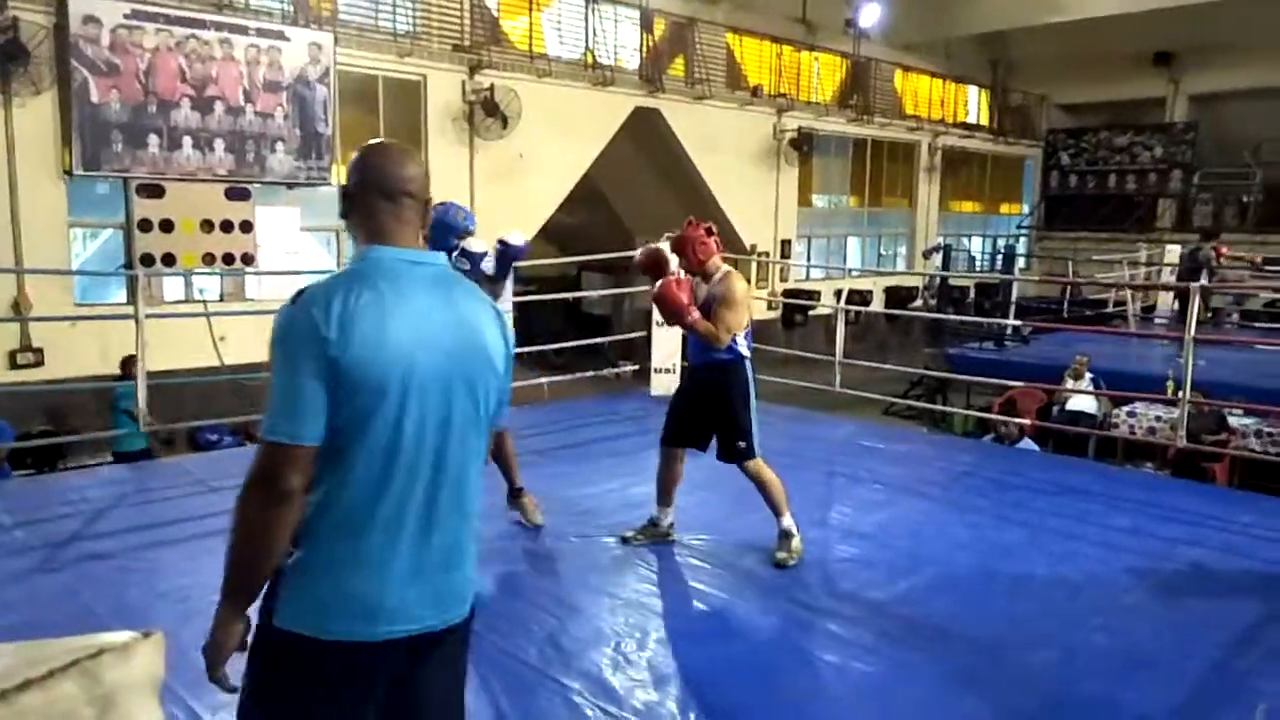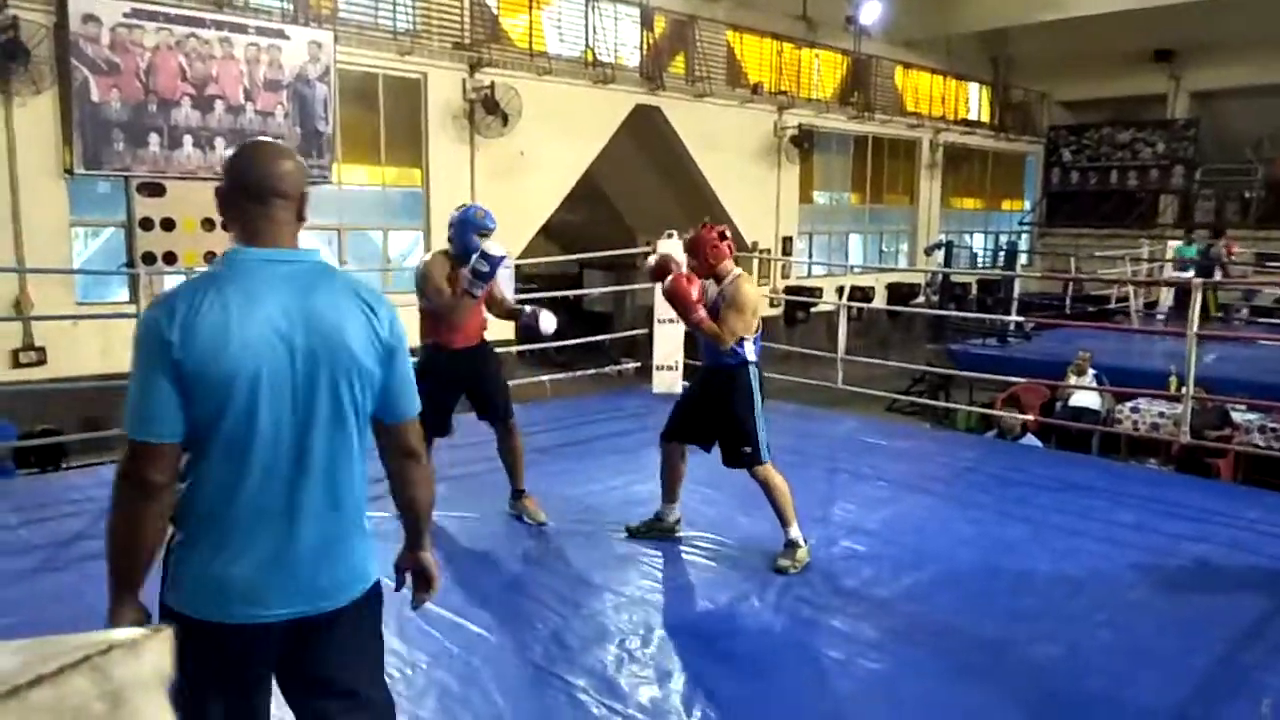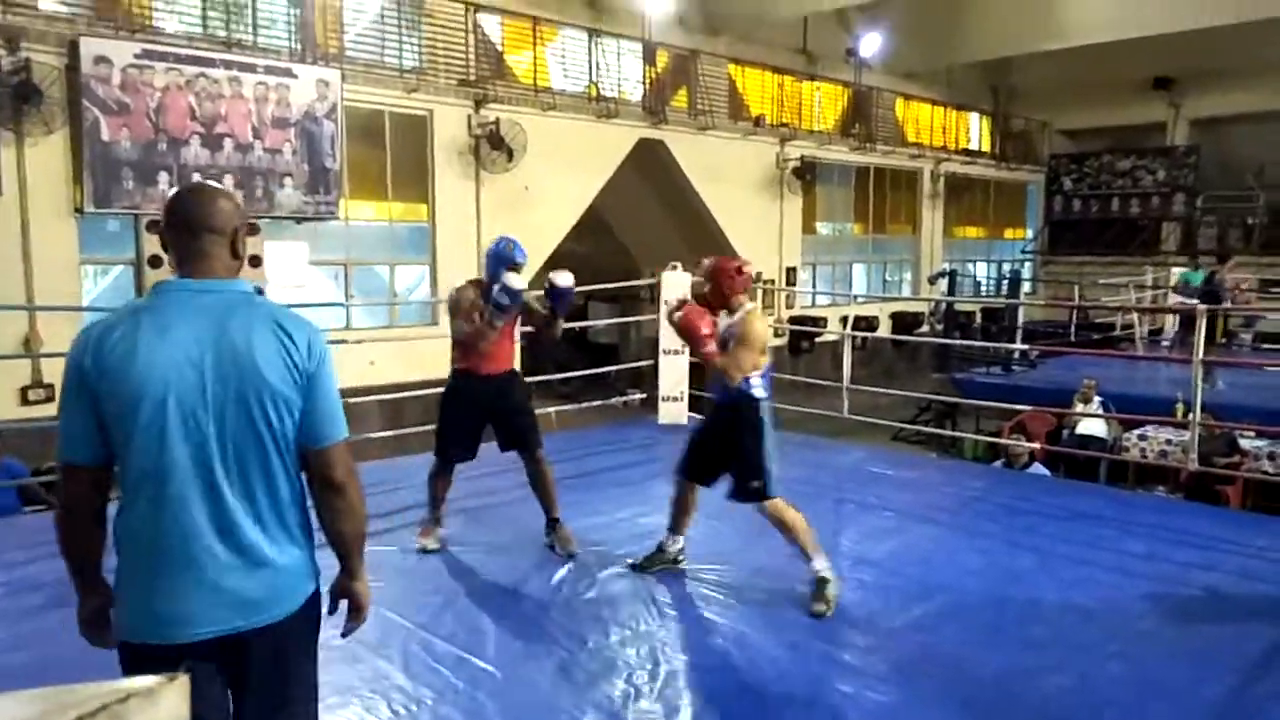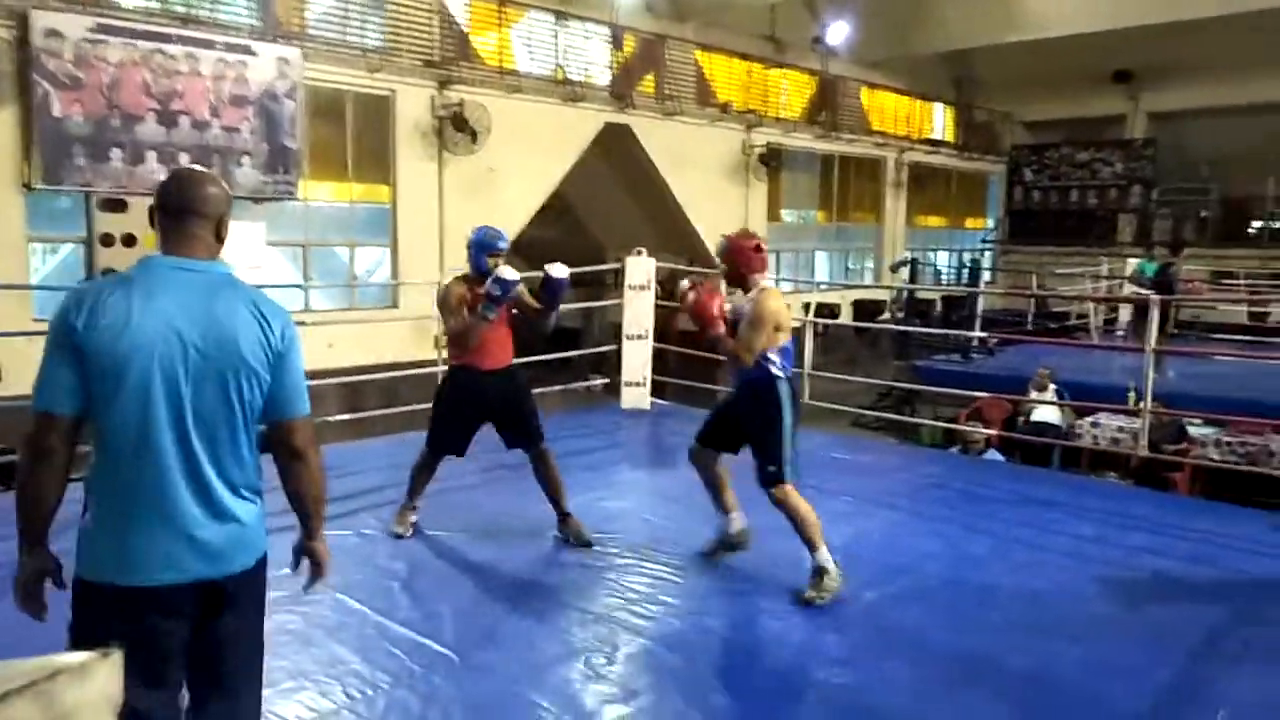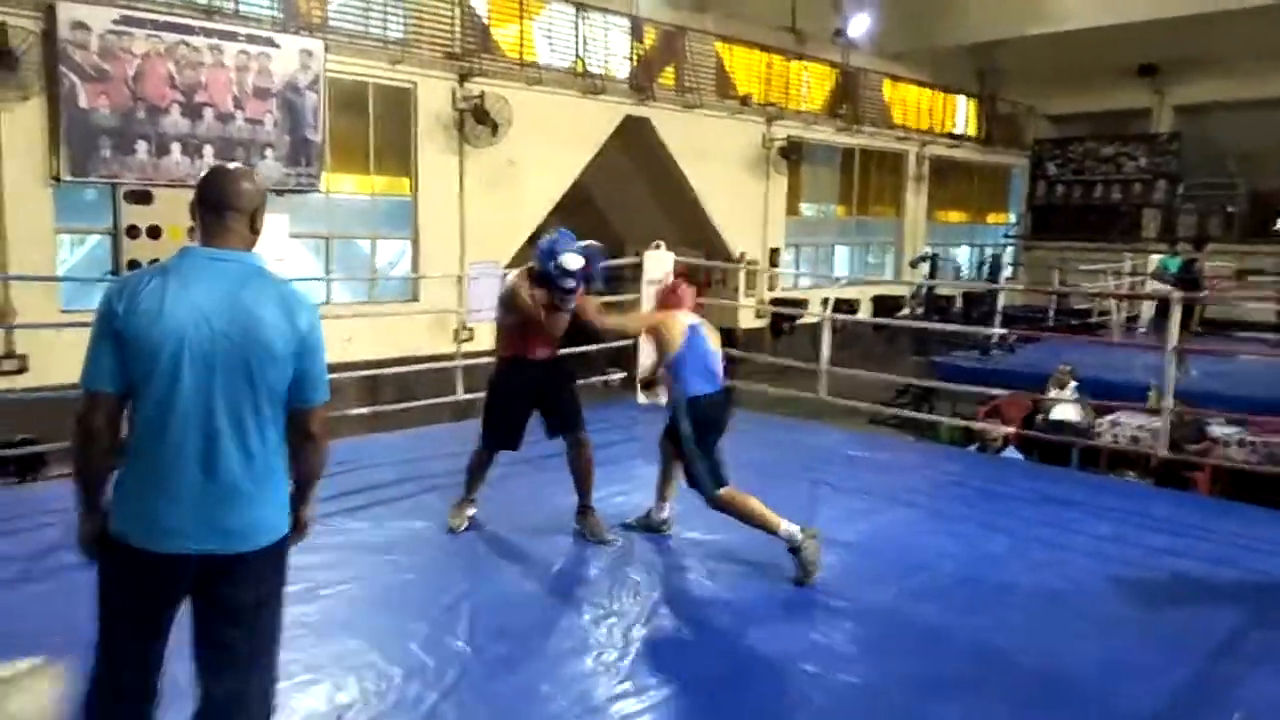
dt=0.5s
person 1, frame 1
left shoulder: (320, 313)
right shoulder: (485, 315)
left elbow: (281, 484)
left wrist: (232, 608)
left hip: (329, 607)
right hip: (444, 598)
person 1, frame 2
left shoulder: (177, 316)
right shoulder: (369, 308)
left elbow: (148, 479)
right elbow: (407, 452)
left wrist: (124, 596)
right wrist: (418, 543)
left hip: (216, 596)
right hip: (339, 582)
person 1, frame 3
left shoulder: (102, 345)
right shoulder: (294, 337)
left elbow: (80, 494)
right elbow: (334, 477)
left wrist: (89, 585)
right wrist: (353, 569)
left hip: (162, 611)
right hip: (279, 595)
person 1, frame 4
left shoulder: (88, 308)
right shoulder: (267, 318)
left elbow: (49, 445)
right elbow: (296, 446)
left wrist: (33, 547)
right wrist: (312, 529)
left hip: (123, 561)
right hip: (232, 554)
person 1, frame 5
left shoulder: (130, 295)
right shoulder: (292, 309)
left elbow: (97, 421)
right elbow: (310, 429)
left wrist: (91, 506)
right wrist: (301, 498)
left hip: (146, 527)
right hip: (250, 530)
person 2, frame 1
left shoulder: (732, 285)
right shoulder: (696, 281)
left elbow: (719, 339)
right elbow: (673, 320)
left wrist: (686, 311)
right wrist: (660, 279)
left hip: (730, 376)
right hip: (699, 373)
left knee: (749, 461)
right knee: (670, 447)
left ankle: (789, 531)
right ankle: (662, 522)
person 2, frame 2
left shoulder: (742, 289)
right shoulder: (711, 283)
left elbow: (724, 340)
right elbow: (700, 323)
left wrist: (692, 307)
right wrist: (675, 284)
left hip: (738, 379)
right hip: (710, 374)
left knee: (758, 466)
right knee: (671, 442)
left ankle: (796, 541)
right ankle: (667, 518)
person 2, frame 3
left shoulder: (753, 324)
right shoulder: (730, 318)
left elbow: (731, 374)
right elbow: (716, 354)
left wrist: (702, 342)
right wrist: (693, 329)
left hip: (748, 414)
right hip: (724, 411)
left knee: (766, 502)
right knee: (686, 479)
left ankle: (823, 577)
right ankle: (671, 550)
person 2, frame 4
left shoulder: (767, 303)
right shoulder: (750, 299)
left elbow: (743, 357)
right elbow: (739, 342)
left wrist: (712, 325)
right wrist: (714, 314)
left hip: (771, 397)
right hip: (747, 392)
left knee: (778, 488)
right knee: (702, 452)
left ankle: (826, 569)
right ankle: (734, 529)
person 2, frame 5
left shoulder: (661, 320)
right shoulder: (707, 330)
left elbow: (605, 323)
left wrist: (580, 303)
right wrist: (656, 376)
left hip: (694, 410)
right hip: (717, 402)
left knee: (716, 494)
right knee: (670, 443)
left ankle: (797, 538)
right ankle: (659, 514)
person 3, frame 1
left shoulder: (469, 259)
left elbow: (495, 288)
left wrist: (507, 261)
right wrist: (460, 273)
left knee: (495, 428)
left ankle: (518, 494)
person 3, frame 2
left shoulder: (486, 262)
right shoulder: (433, 268)
left elbow: (497, 305)
right elbow: (450, 317)
left wrist: (527, 314)
right wrist: (476, 281)
left hip: (476, 352)
right hip: (440, 358)
left knee: (506, 424)
right knee: (426, 433)
left ankle: (519, 496)
person 3, frame 3
left shoulder: (516, 295)
right shoulder: (465, 295)
left elbow: (550, 331)
right elbow: (473, 343)
left wrist: (558, 304)
right wrist: (497, 311)
left hip: (506, 381)
right hip: (468, 385)
left knee: (534, 453)
right knee: (447, 459)
left ankle: (554, 525)
right ankle: (434, 521)
person 3, frame 4
left shoulder: (510, 285)
right shoulder: (454, 291)
left elbow: (542, 322)
right elbow: (462, 339)
left wrist: (551, 300)
right wrist: (489, 305)
left hip: (505, 377)
right hip: (466, 381)
left knee: (539, 449)
right knee: (434, 451)
left ankle: (565, 518)
right ankle: (409, 508)
person 3, frame 5
left shoulder: (556, 281)
right shoulder: (518, 288)
right elbow: (553, 331)
left wrist: (582, 284)
right wrist: (568, 291)
left hip: (548, 366)
right hip: (514, 371)
left knee: (578, 438)
right knee: (491, 446)
left ankle: (585, 512)
right ankle: (466, 502)
